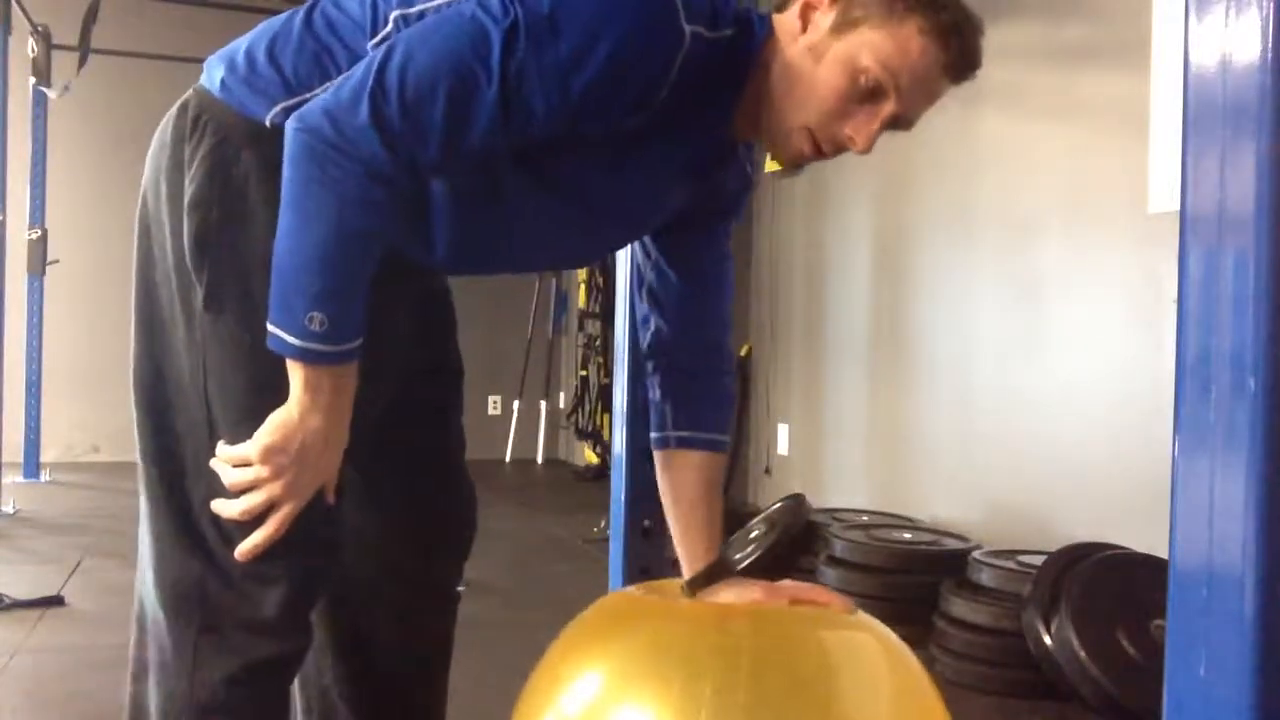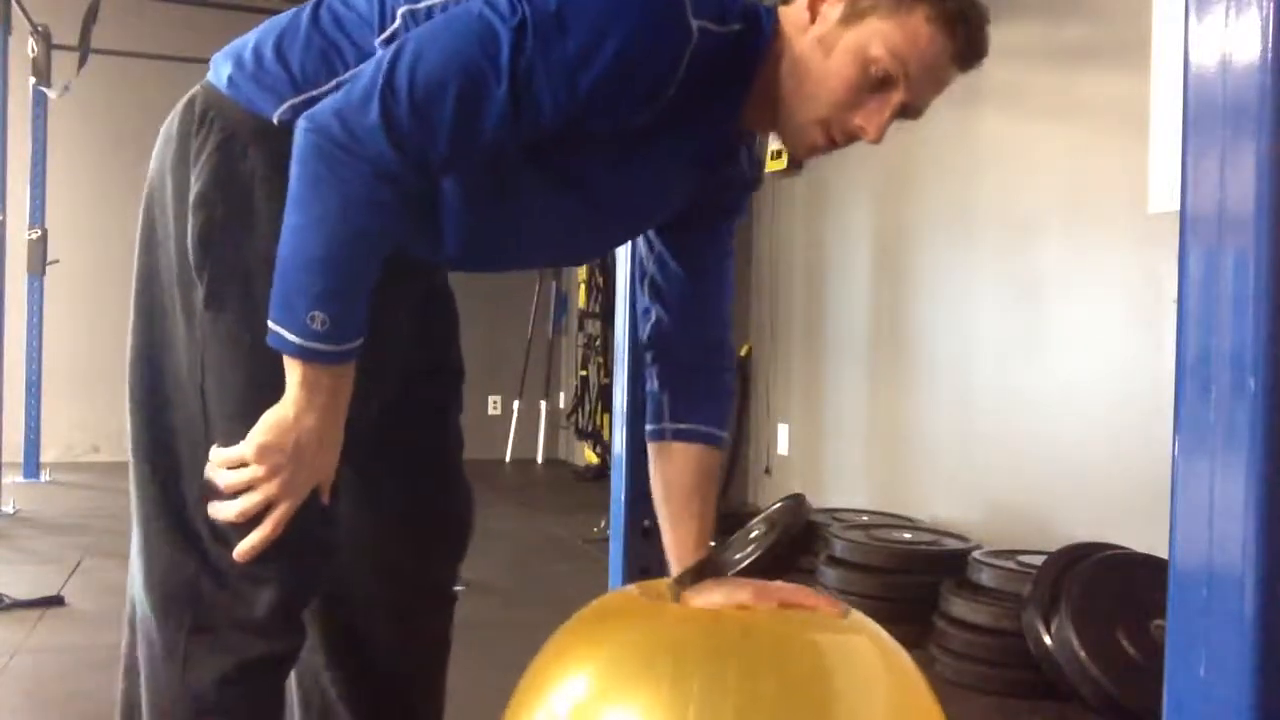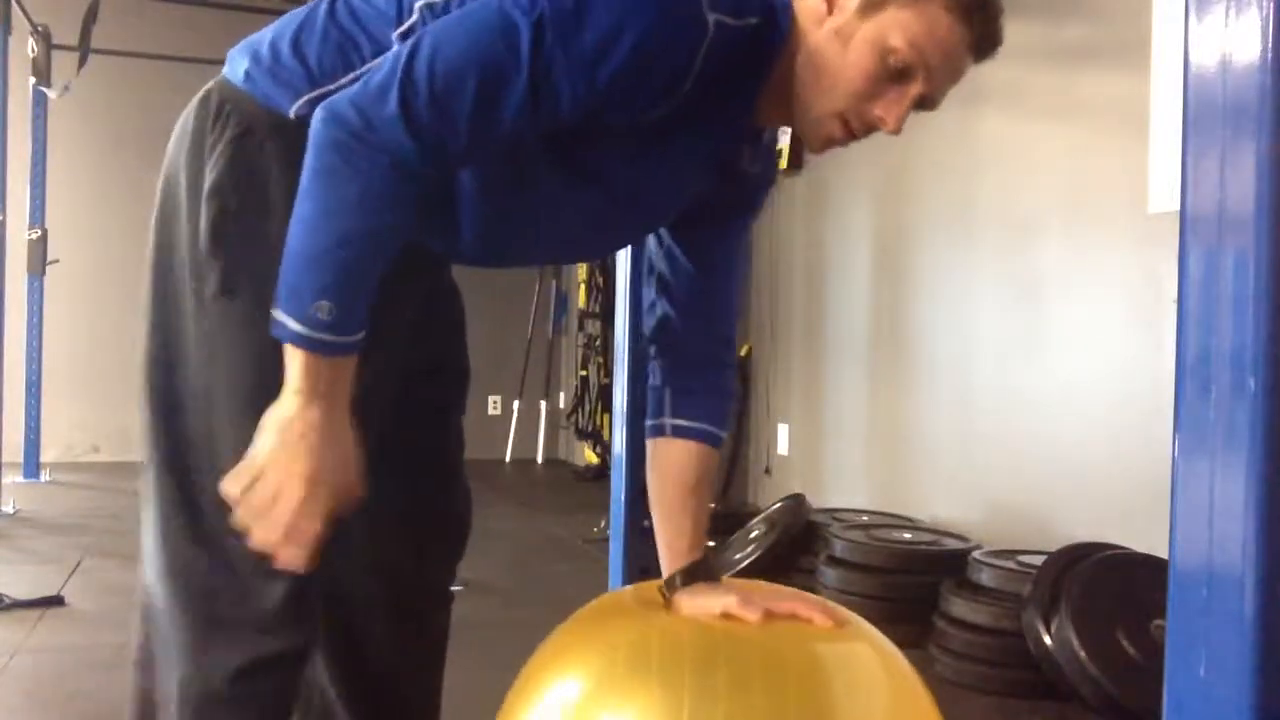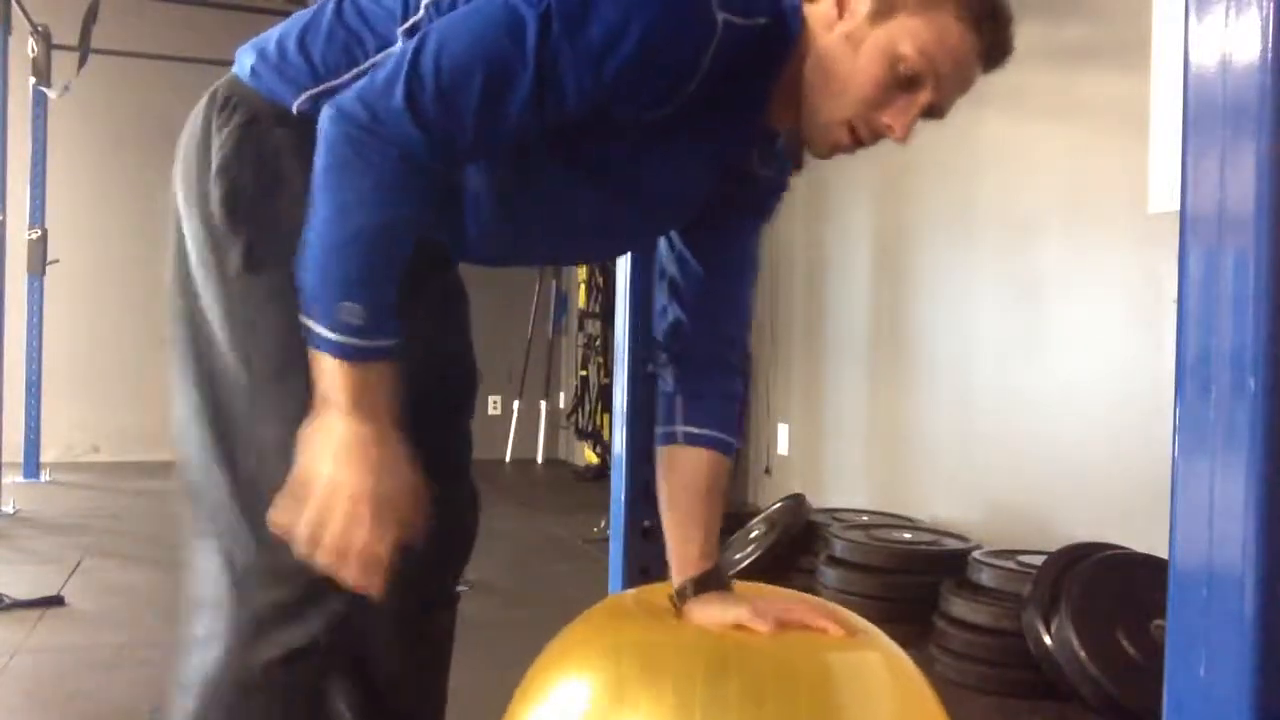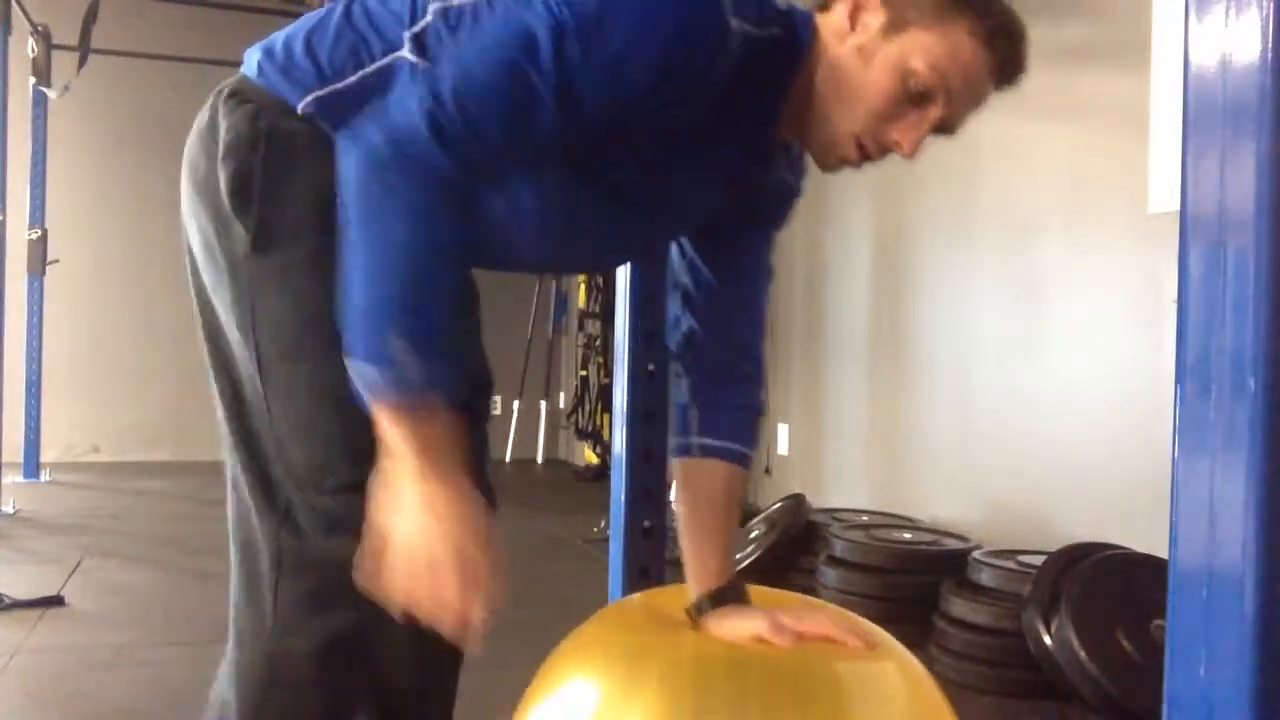
dt=0.1s
person 1, frame 1
left shoulder: (717, 164)
left elbow: (687, 352)
right elbow: (344, 138)
left wrist: (706, 576)
right wrist: (320, 406)
left hip: (383, 243)
right hip: (249, 165)
left knee: (411, 547)
right knee: (249, 571)
person 1, frame 2
left shoulder: (724, 160)
left elbow: (687, 353)
right elbow: (352, 138)
left wrist: (693, 574)
right wrist: (315, 404)
left hip: (382, 240)
right hip: (259, 161)
left knee: (408, 547)
right knee: (242, 571)
person 1, frame 3
left shoulder: (739, 155)
left elbow: (692, 348)
right elbow: (370, 129)
left wrist: (687, 576)
right wrist: (317, 400)
left hip: (394, 234)
right hip: (274, 154)
left knee: (405, 548)
right knee: (253, 570)
person 1, frame 4
left shoulder: (751, 158)
left elbow: (703, 354)
right elbow: (378, 134)
left wrist: (697, 585)
right wrist: (353, 416)
left hip: (405, 224)
right hip: (278, 152)
left knee: (413, 561)
right knee: (311, 560)
person 1, frame 5
left shoulder: (761, 164)
left elbow: (718, 363)
right elbow: (407, 158)
left wrist: (715, 597)
right wrist: (425, 466)
left hip: (411, 216)
right hip: (286, 149)
left knee: (421, 575)
right knee: (329, 543)
